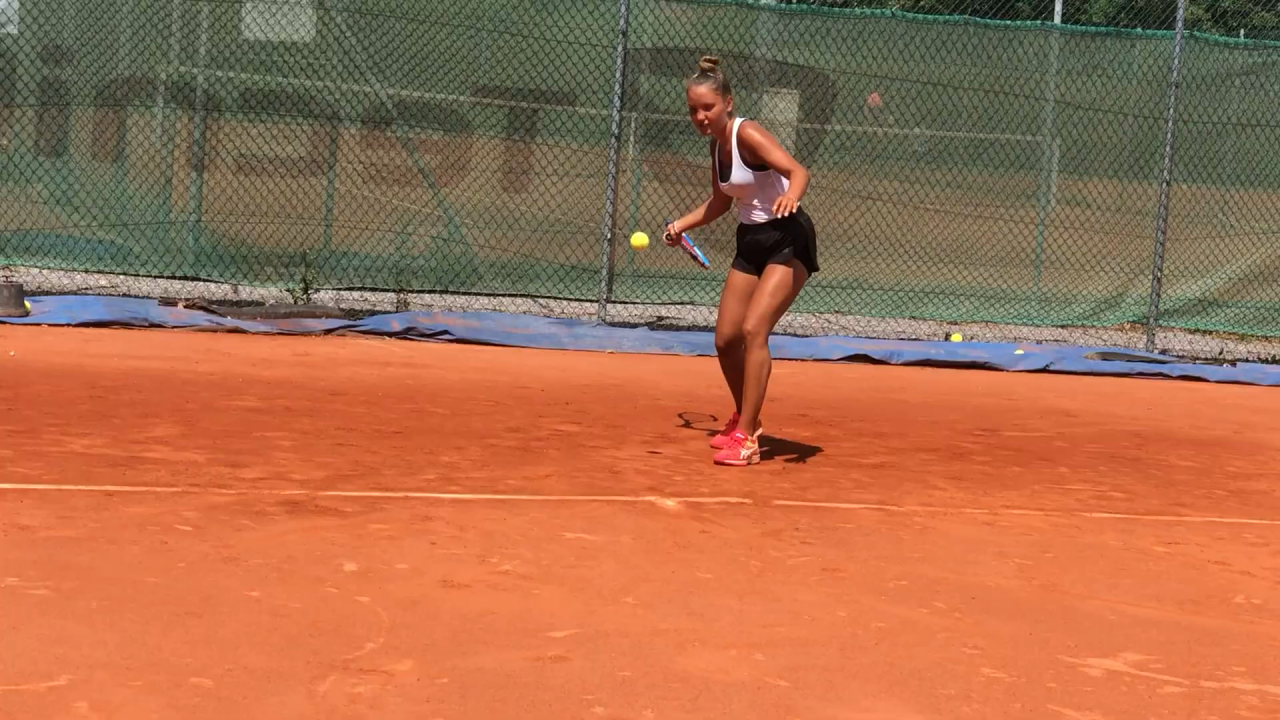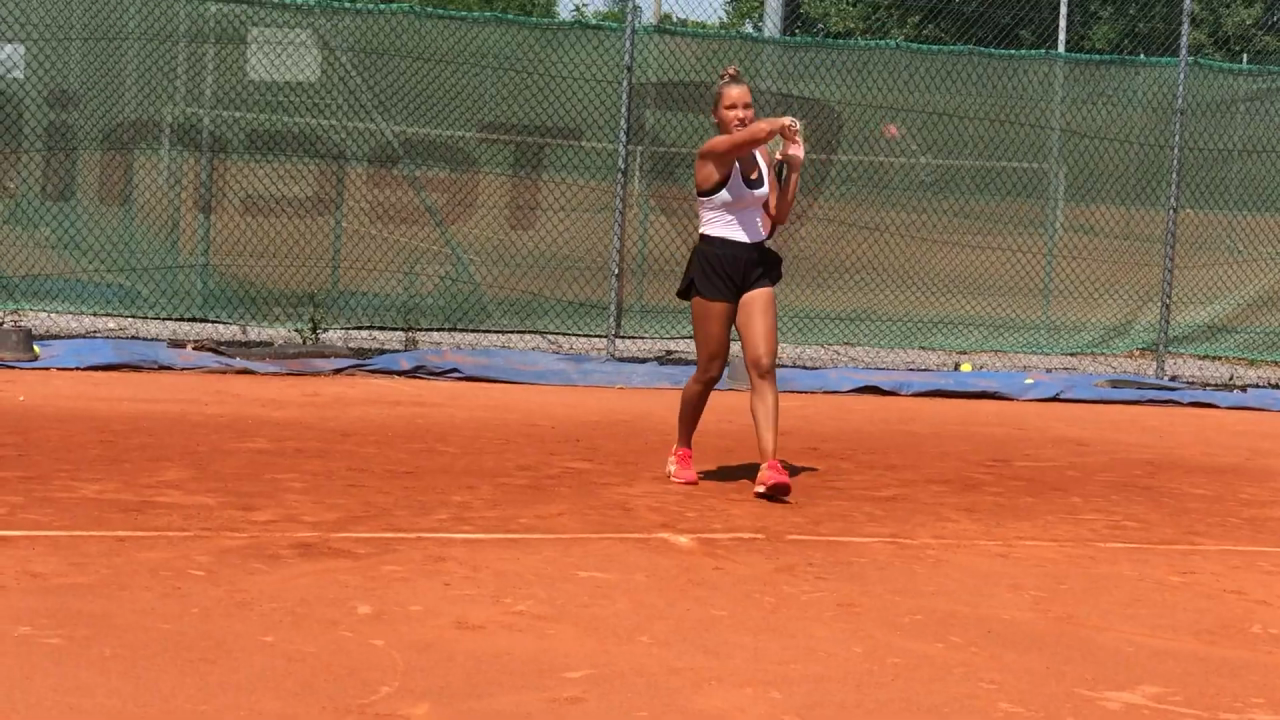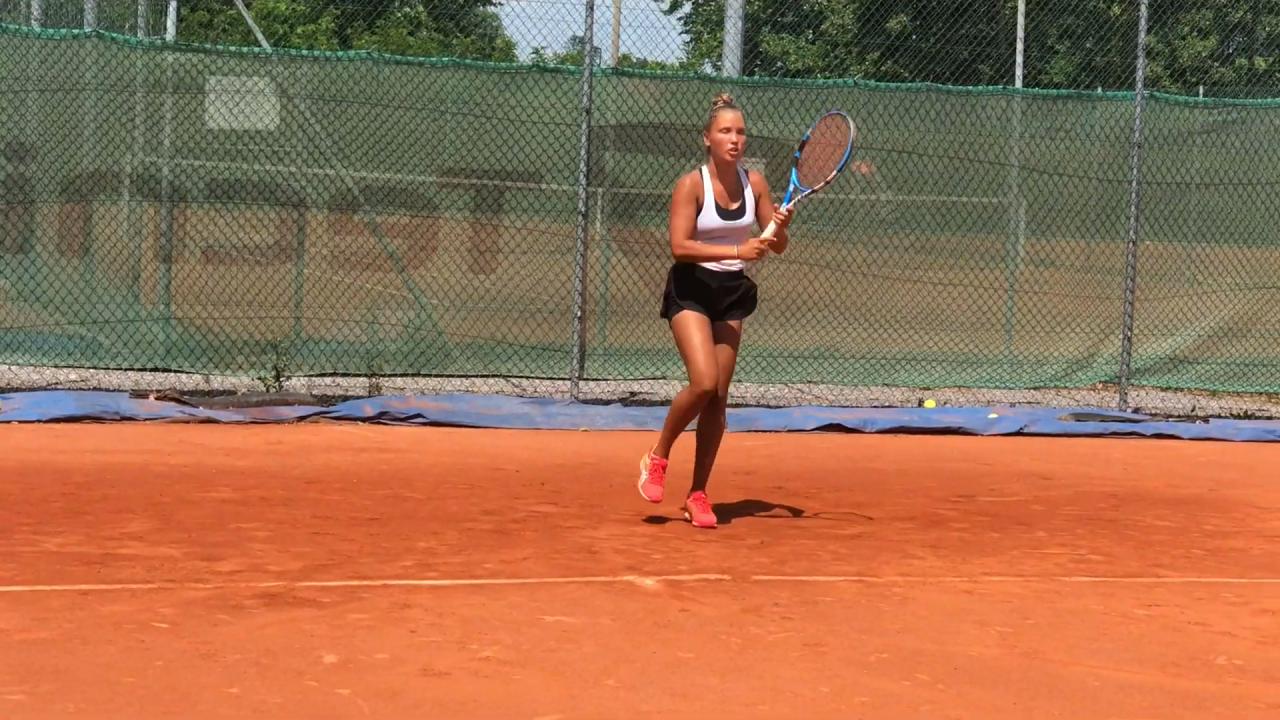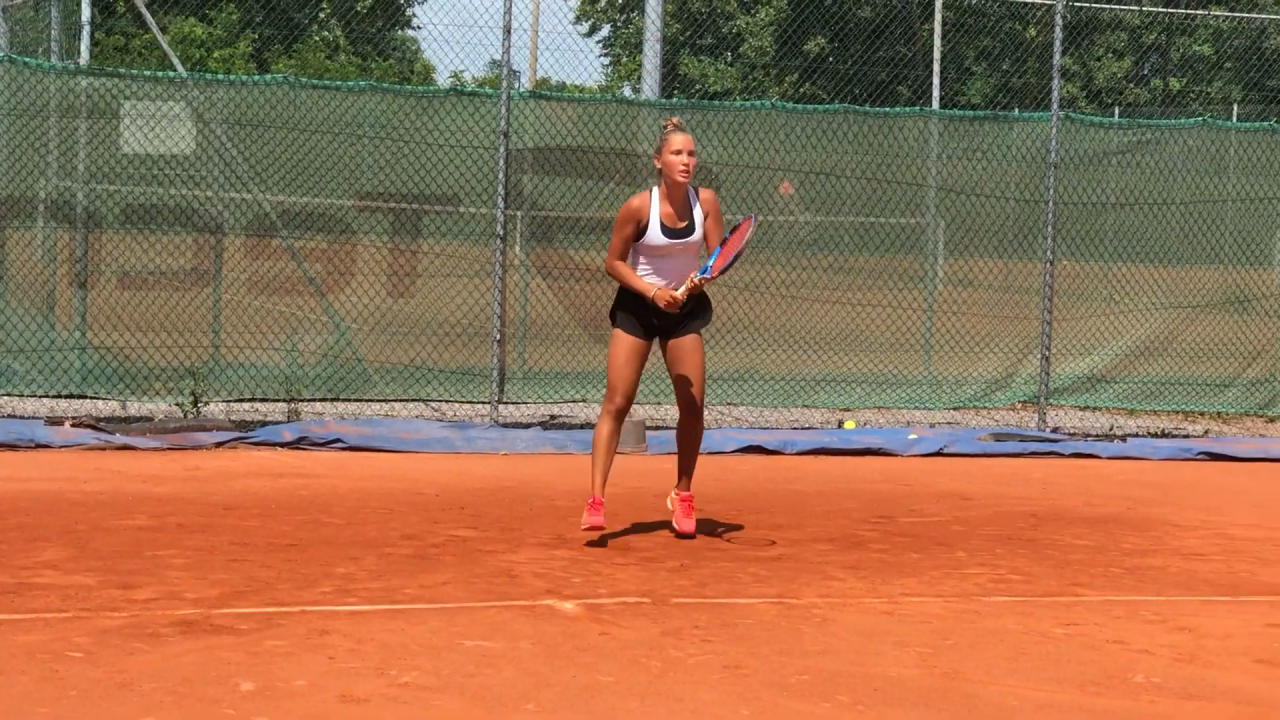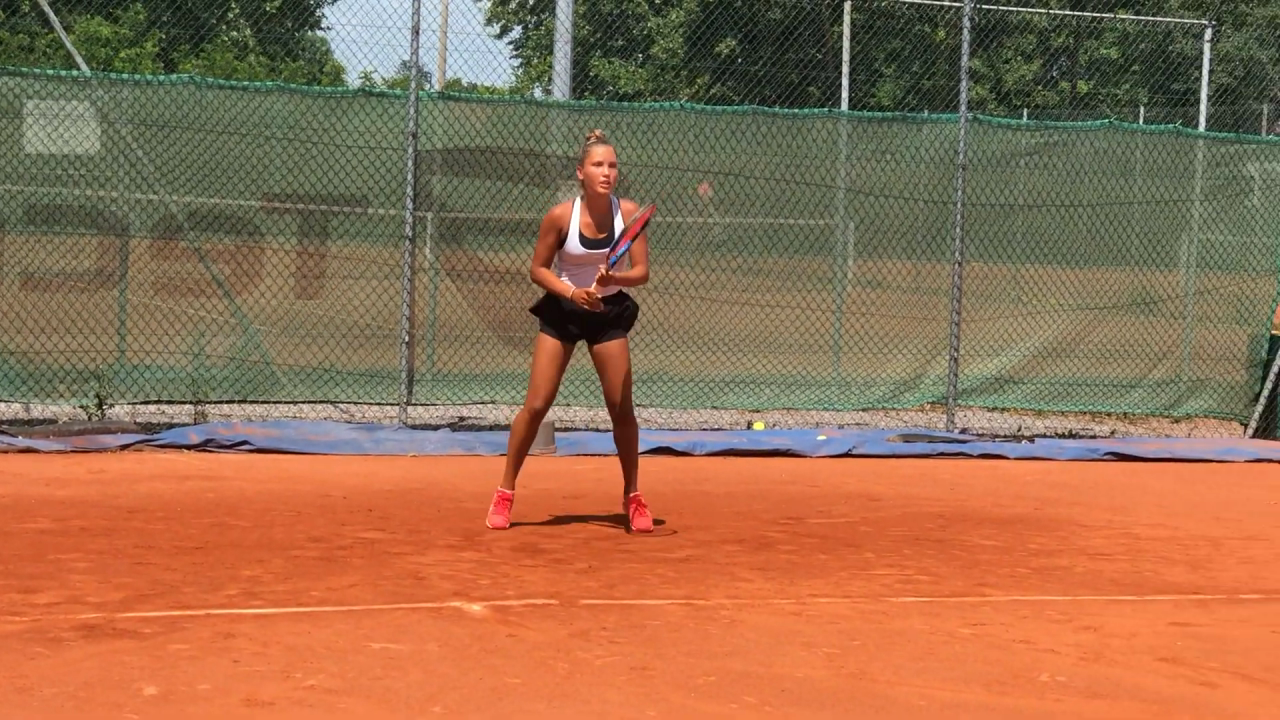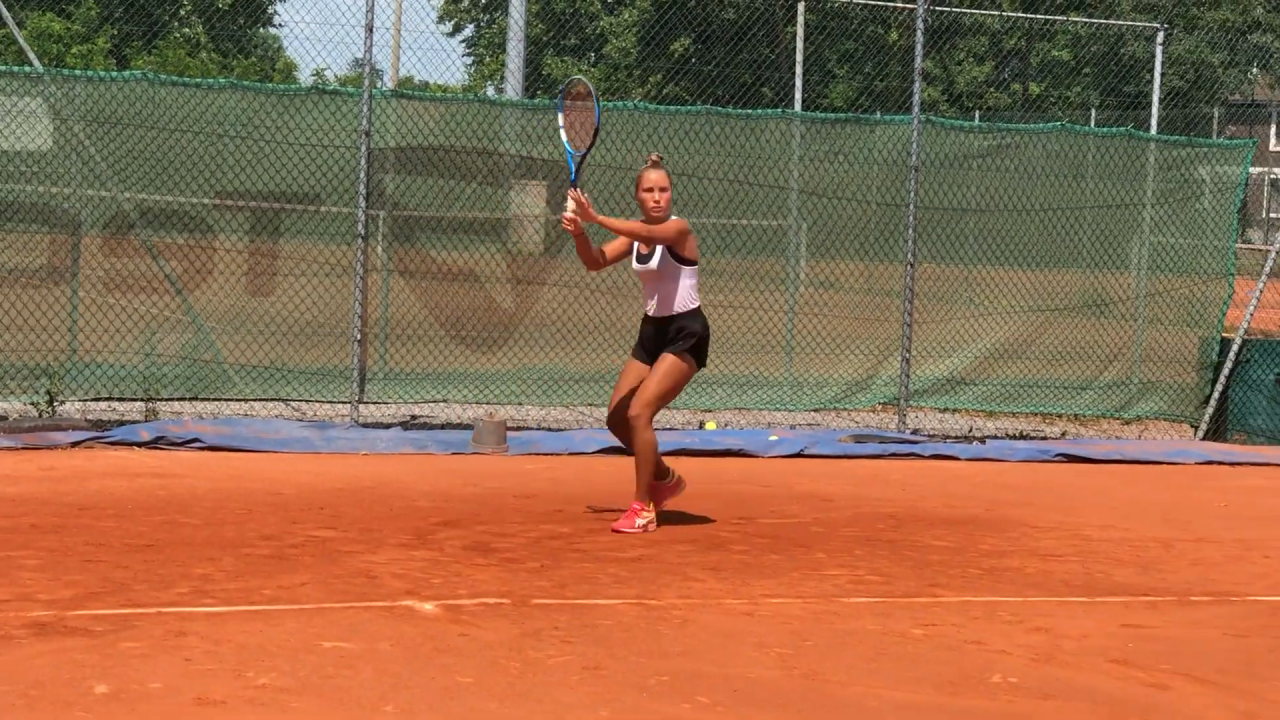
dt=0.5s
person 1, frame 1
left shoulder: (750, 133)
right shoulder: (717, 146)
left elbow: (798, 173)
left wrist: (790, 199)
right wrist: (684, 223)
left hip: (787, 239)
right hip: (751, 240)
left knee: (753, 331)
right knee: (725, 338)
left ankle: (746, 437)
right ankle: (743, 418)
person 1, frame 2
left shoulder: (760, 153)
right shoulder: (712, 151)
left elbow: (776, 220)
right elbow: (762, 130)
left wrist: (793, 167)
right wrist: (784, 122)
left hip: (756, 264)
right hip: (714, 264)
left knee: (762, 365)
right knee: (710, 371)
left ankle: (769, 466)
right ankle: (682, 451)
person 1, frame 3
left shoulder: (754, 182)
right shoulder: (692, 183)
left elbow: (779, 245)
right elbow: (680, 245)
left wrist: (780, 227)
right wrist: (734, 250)
left hip: (731, 292)
right hip: (691, 288)
left knee: (718, 396)
right knee: (704, 383)
left ankle: (697, 495)
right ankle: (657, 456)
person 1, frame 4
left shoulder: (706, 201)
right shoulder: (637, 206)
right elbow: (613, 261)
left wrist: (703, 278)
right wrist: (652, 291)
left hip: (685, 309)
right hip: (639, 306)
left knee: (692, 408)
right knee: (616, 404)
left ankle: (682, 494)
right ankle: (597, 502)
person 1, frame 5
left shoulder: (628, 213)
right shoulder: (561, 215)
left elbow: (642, 272)
right elbow: (538, 268)
left wrist: (613, 278)
right wrist: (572, 289)
left hip: (610, 312)
right hip: (563, 312)
left knee: (621, 411)
right knee: (536, 405)
left ankle: (632, 497)
right ankle: (506, 492)
person 1, frame 6
left shoulder: (679, 229)
right shoulder: (635, 233)
left elbow: (644, 232)
right elbow: (595, 263)
left wrist: (596, 217)
right wrist: (579, 232)
left hip: (685, 334)
right hip: (652, 332)
left knee: (638, 414)
right knee: (616, 419)
left ankle: (644, 507)
right ankle: (666, 480)
